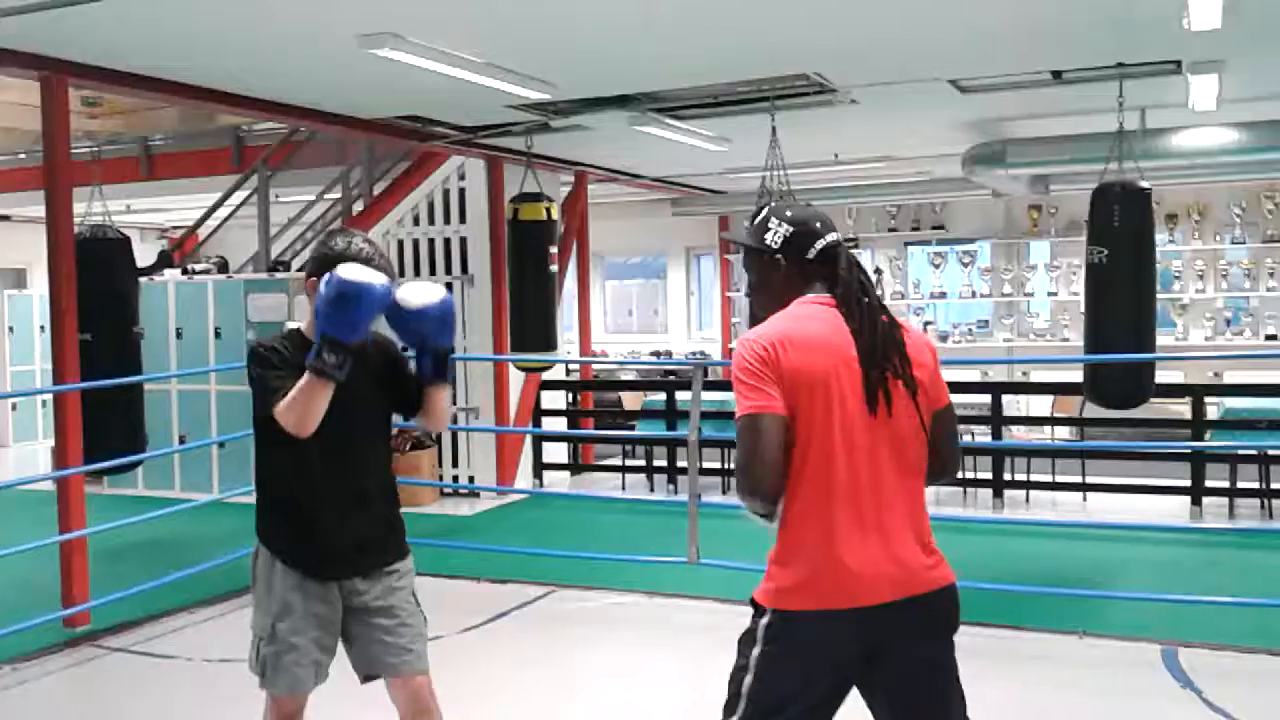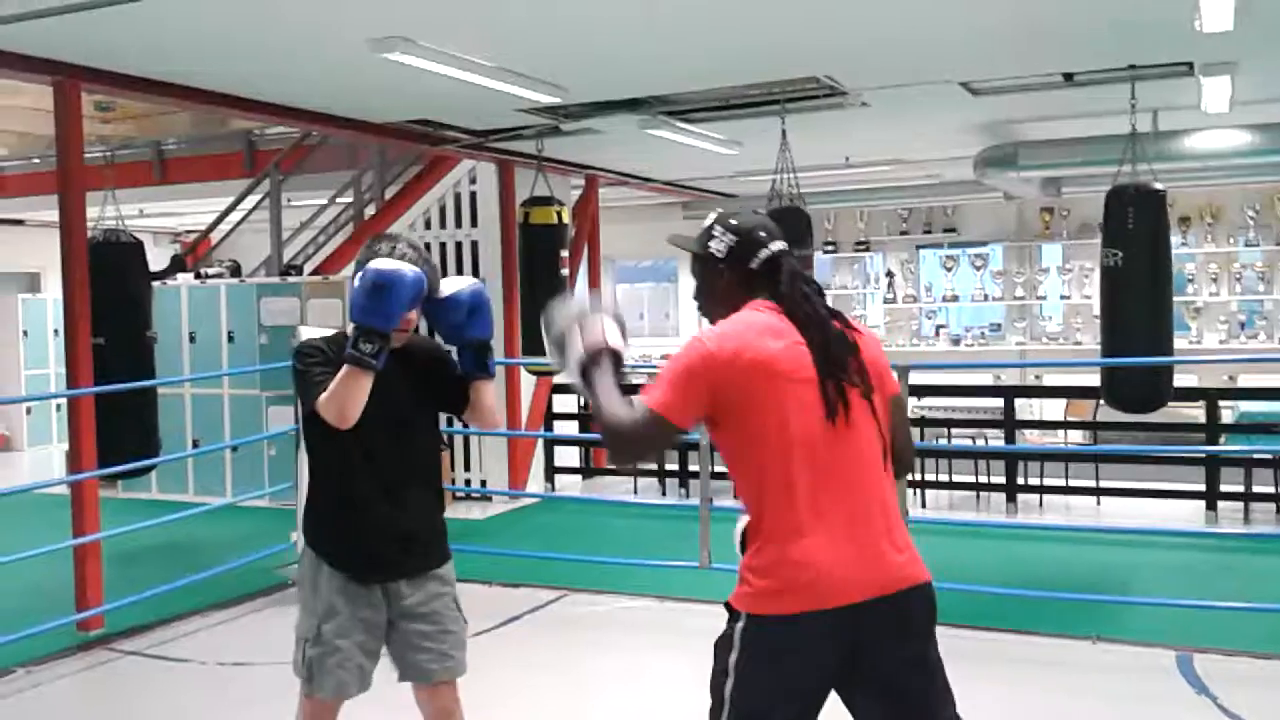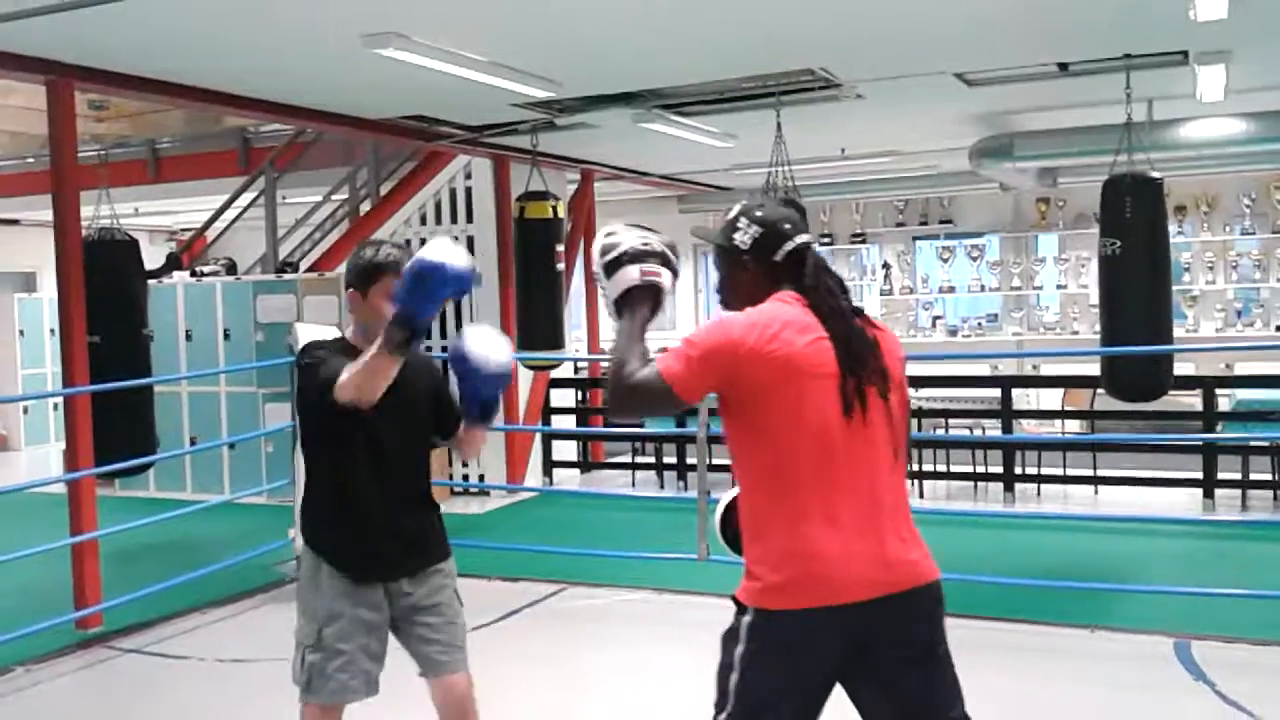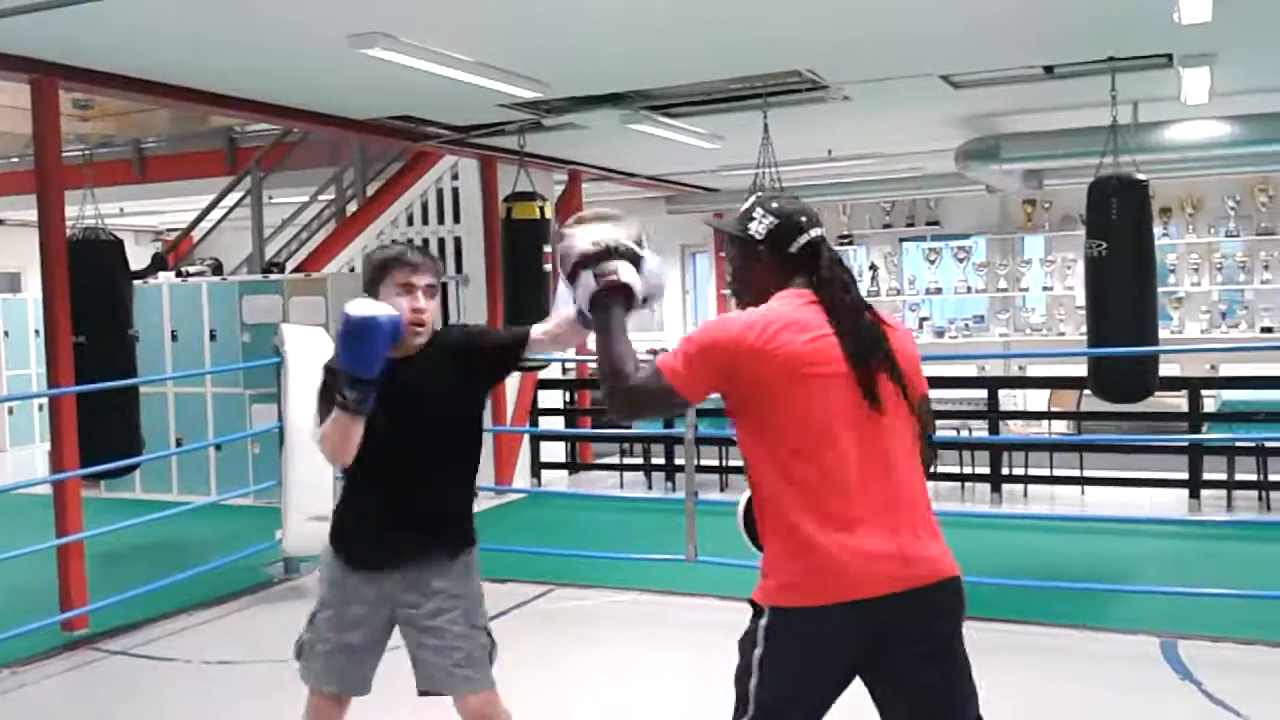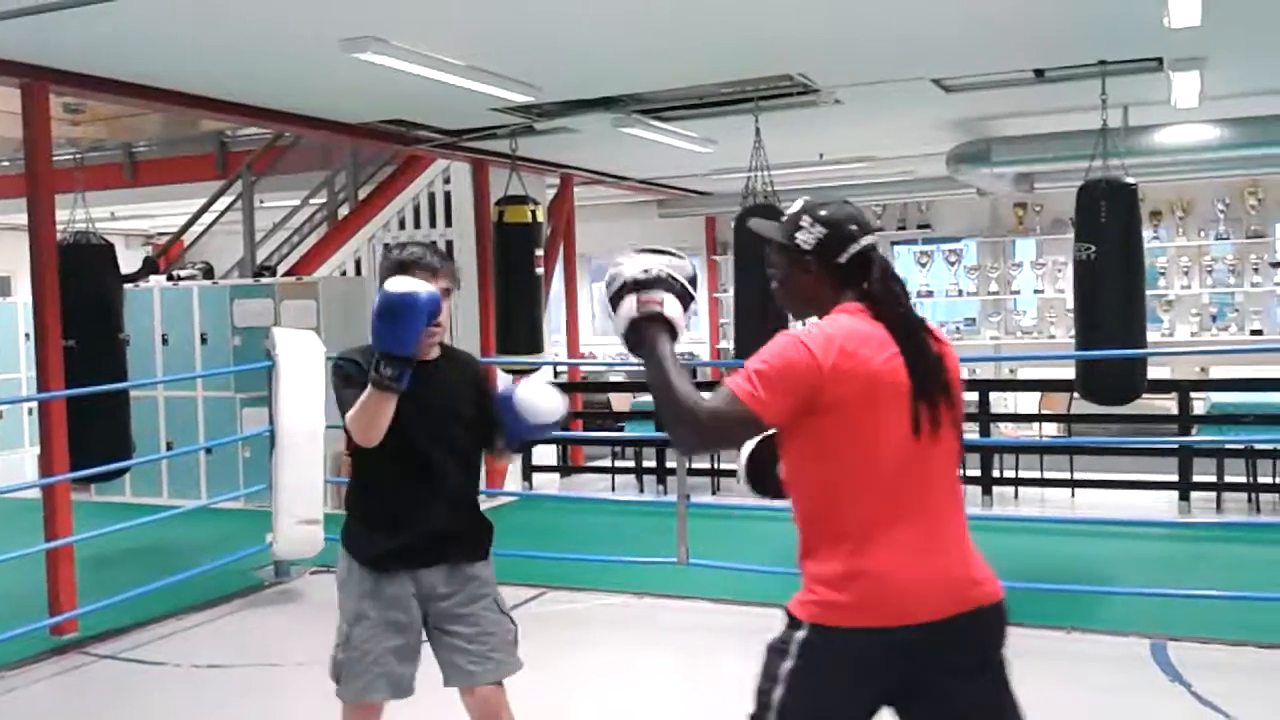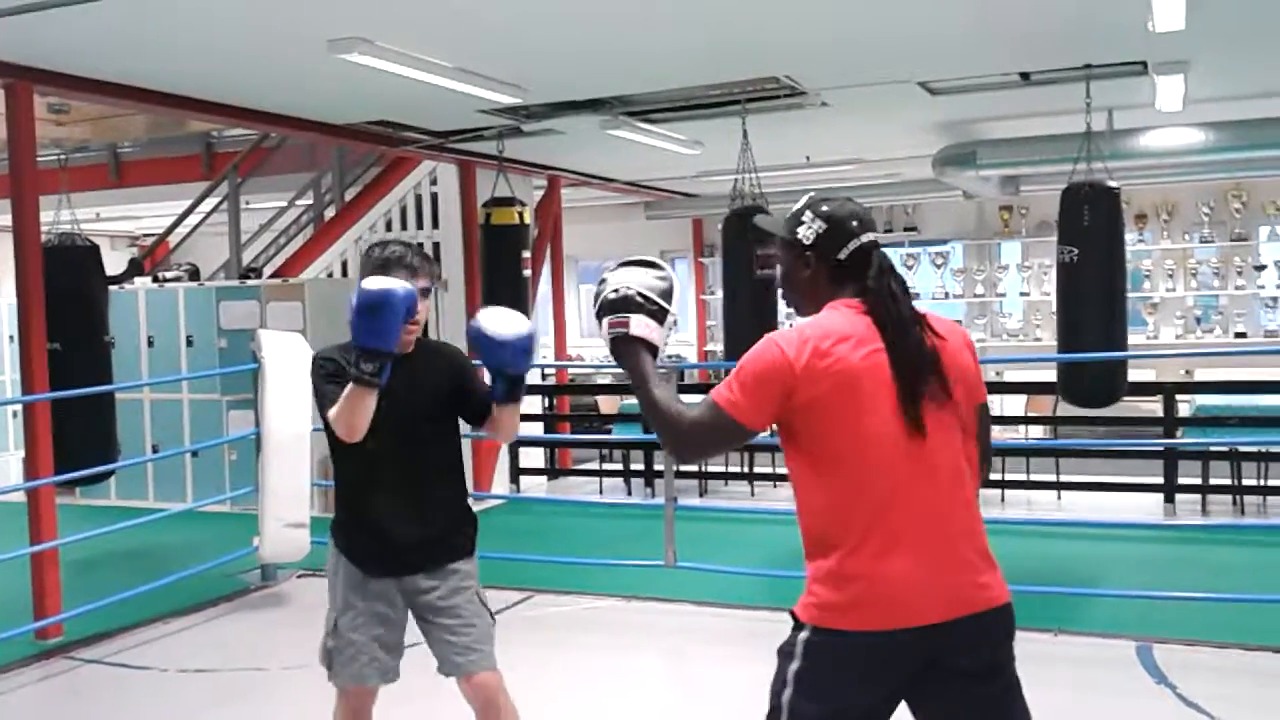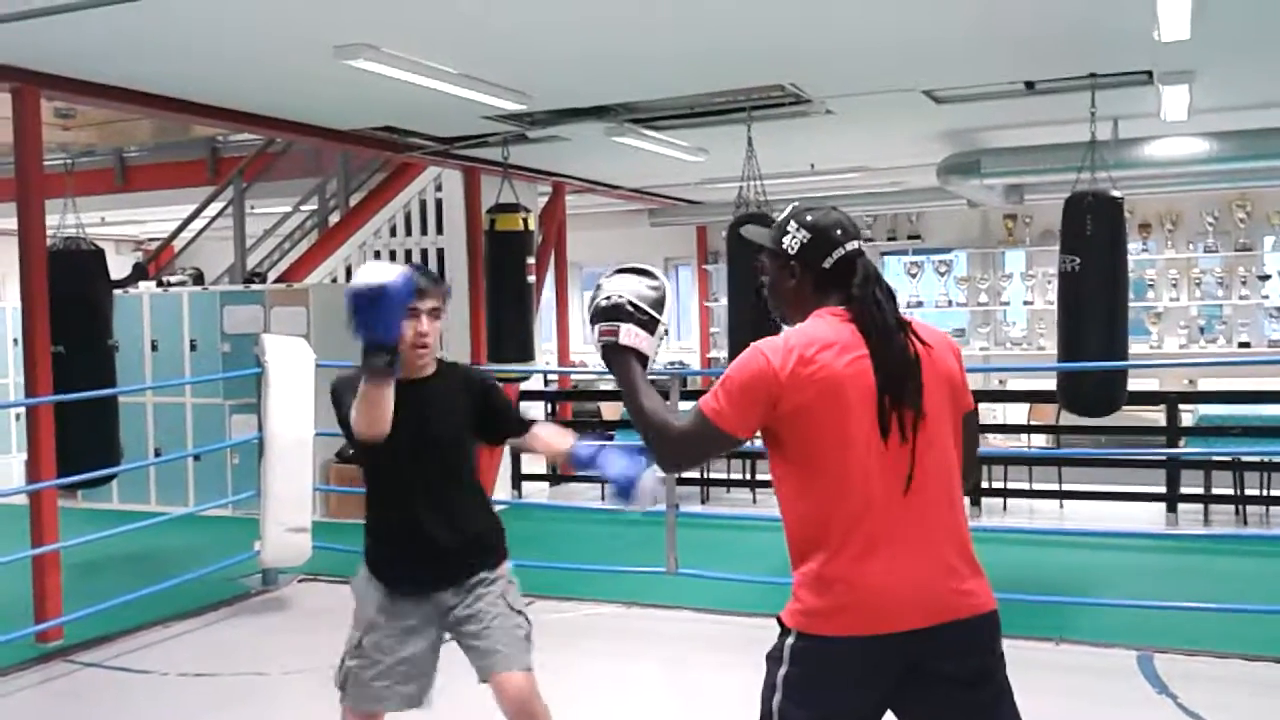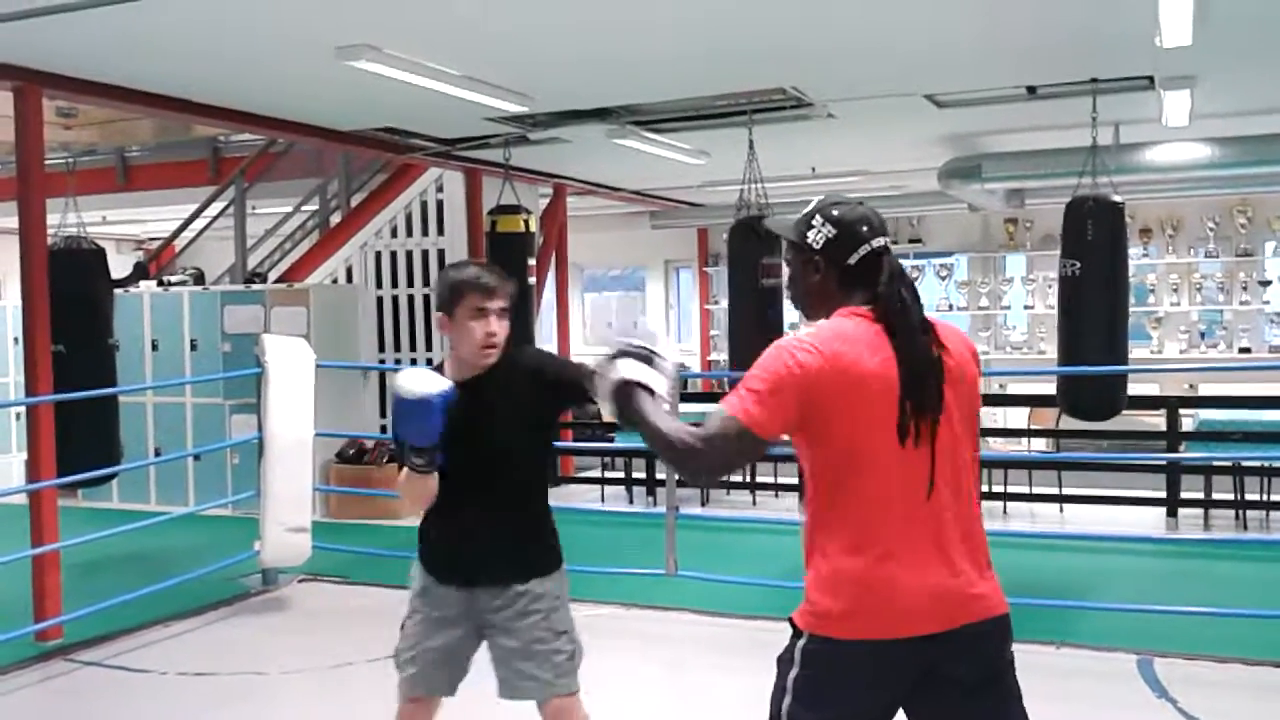
dt=0.3s
person 1, frame 1
left shoulder: (766, 345)
right shoulder: (910, 343)
left elbow: (761, 479)
right elbow: (944, 463)
left wrist: (765, 502)
left hip: (811, 600)
right hip: (917, 590)
person 1, frame 2
left shoulder: (717, 351)
right shoulder: (857, 340)
left elbow: (627, 442)
right elbow: (899, 457)
left wrist: (596, 360)
left hip: (791, 602)
right hip: (896, 588)
person 1, frame 3
left shoulder: (735, 338)
right shoulder: (876, 337)
left elbow: (626, 397)
left wrist: (634, 304)
left hip: (797, 600)
right hip: (905, 585)
person 1, frame 4
left shoulder: (744, 337)
right shoulder: (890, 333)
left elbow: (627, 396)
left wrist: (608, 301)
left hip: (816, 596)
right hip: (921, 584)
person 1, frame 5
left shoulder: (806, 353)
right shoulder: (932, 347)
left elbow: (695, 431)
left wrist: (651, 332)
left hip: (851, 617)
right hip: (964, 605)
person 1, frame 6
left shoulder: (790, 354)
right shoulder: (951, 340)
left elbow: (685, 441)
left wrist: (635, 347)
left hip: (855, 620)
right hip: (971, 607)
person 1, frame 7
left shoulder: (776, 362)
right shoulder: (938, 348)
left elbow: (673, 449)
right elbow: (966, 473)
left wrist: (624, 355)
left hip: (841, 625)
right hip: (957, 613)
person 1, frame 8
left shoulder: (802, 359)
right shoulder: (955, 348)
left elbow: (700, 456)
left wrist: (634, 392)
left hip: (855, 626)
right hip: (970, 616)
person 2, frame 1
left shoulder: (380, 353)
right shoulder: (271, 355)
left elbow: (433, 421)
right elbow: (298, 422)
left wrist: (435, 356)
right wrist: (333, 345)
left hip: (379, 555)
right hip: (297, 558)
person 2, frame 2
left shoulder: (427, 357)
right shoulder: (317, 356)
left elbow: (487, 418)
right elbow: (340, 414)
left wrist: (475, 347)
right wrist: (370, 337)
left hip: (421, 557)
right hip: (341, 559)
person 2, frame 3
left shoulder: (422, 370)
right shoulder: (318, 359)
left elbow: (464, 446)
right elbow: (360, 389)
left wrist: (481, 403)
right wrist: (405, 324)
left hip: (421, 558)
right hip: (341, 562)
person 2, frame 4
left shoulder: (462, 350)
right shoulder: (343, 370)
left elbow: (545, 340)
right elbow: (338, 454)
right wrist: (356, 383)
left hip: (440, 561)
right hip: (357, 561)
person 2, frame 5
left shoulder: (466, 372)
right shoulder: (355, 365)
left elbow: (492, 446)
right elbow: (364, 434)
left wrist: (521, 427)
right wrist: (394, 359)
left hip: (458, 559)
right hip: (378, 562)
person 2, frame 6
left shoulder: (445, 361)
right shoulder: (334, 364)
left elbow: (501, 430)
right elbow: (349, 429)
left wrist: (509, 382)
right wrist: (371, 354)
left hip: (443, 553)
right hip: (364, 557)
person 2, frame 7
left shoulder: (466, 384)
right shoulder: (352, 389)
left elbow: (528, 433)
right elbow: (371, 429)
left wrist: (592, 455)
right wrist: (378, 352)
left hip: (476, 571)
right hip: (396, 580)
person 2, frame 8
left shoulder: (533, 371)
right shoulder: (420, 396)
left elbow: (600, 390)
right elbow: (418, 500)
right wrist: (420, 446)
left hip: (529, 577)
right hip: (446, 577)
